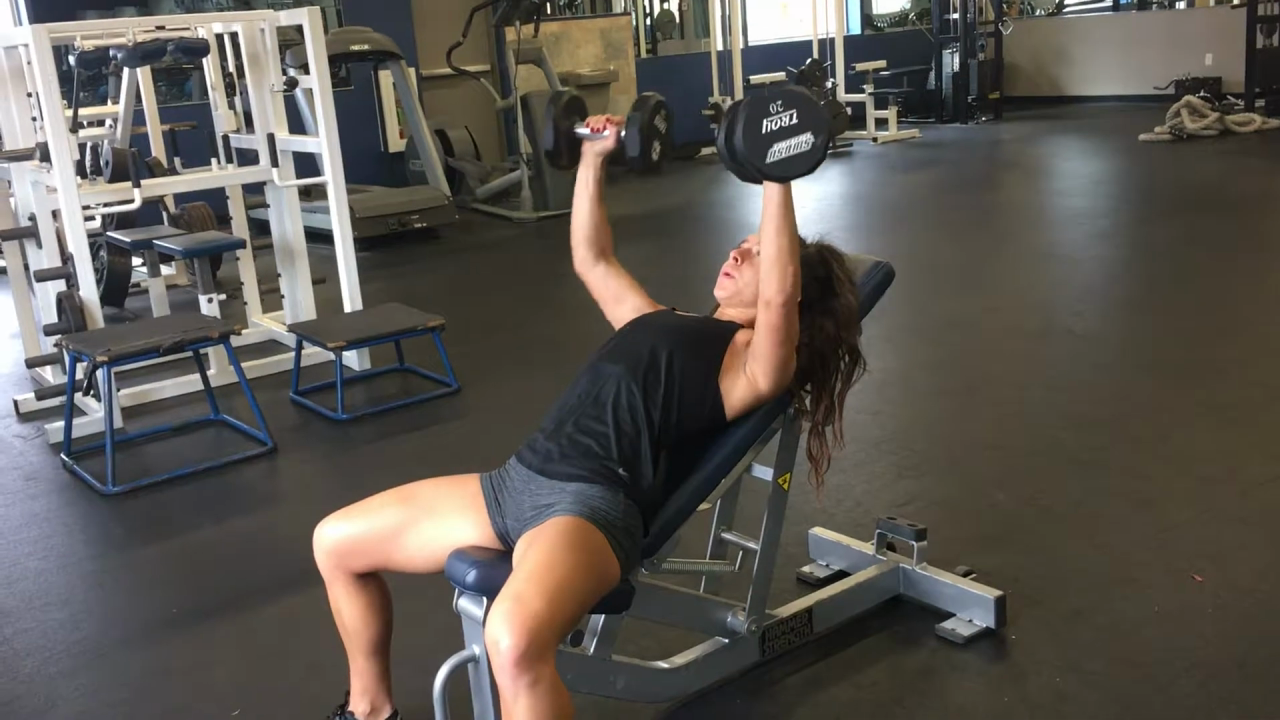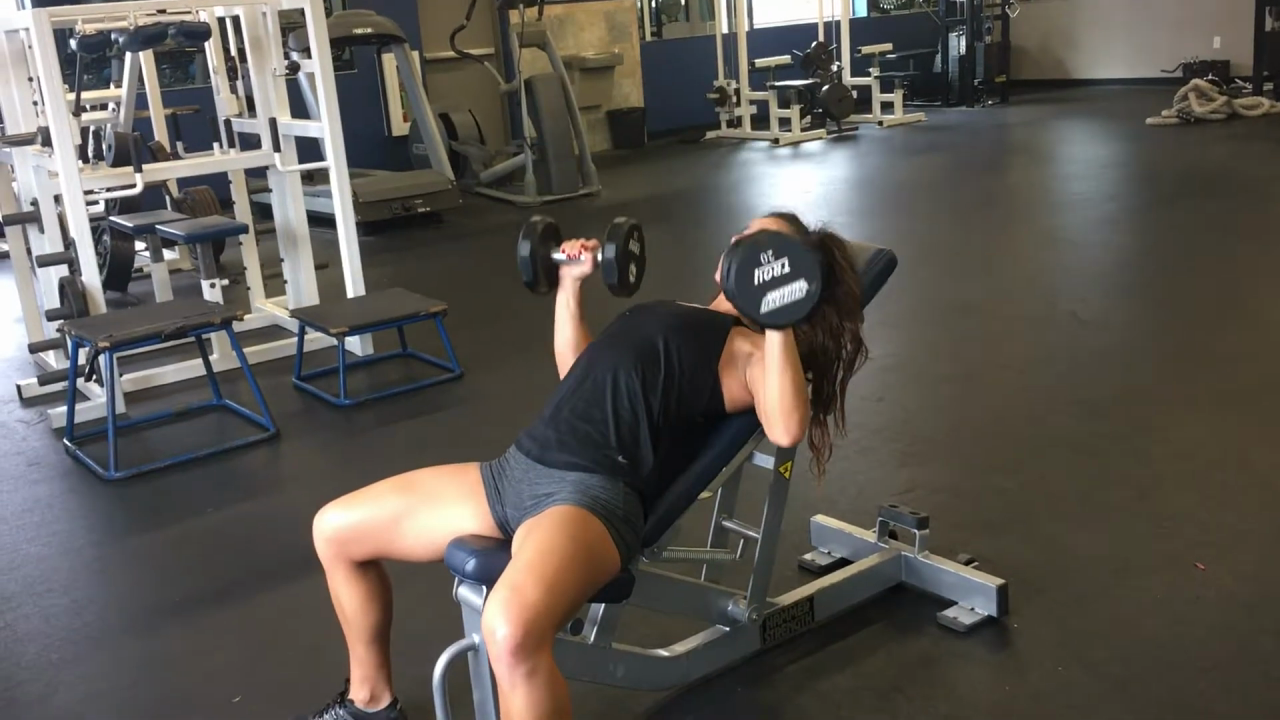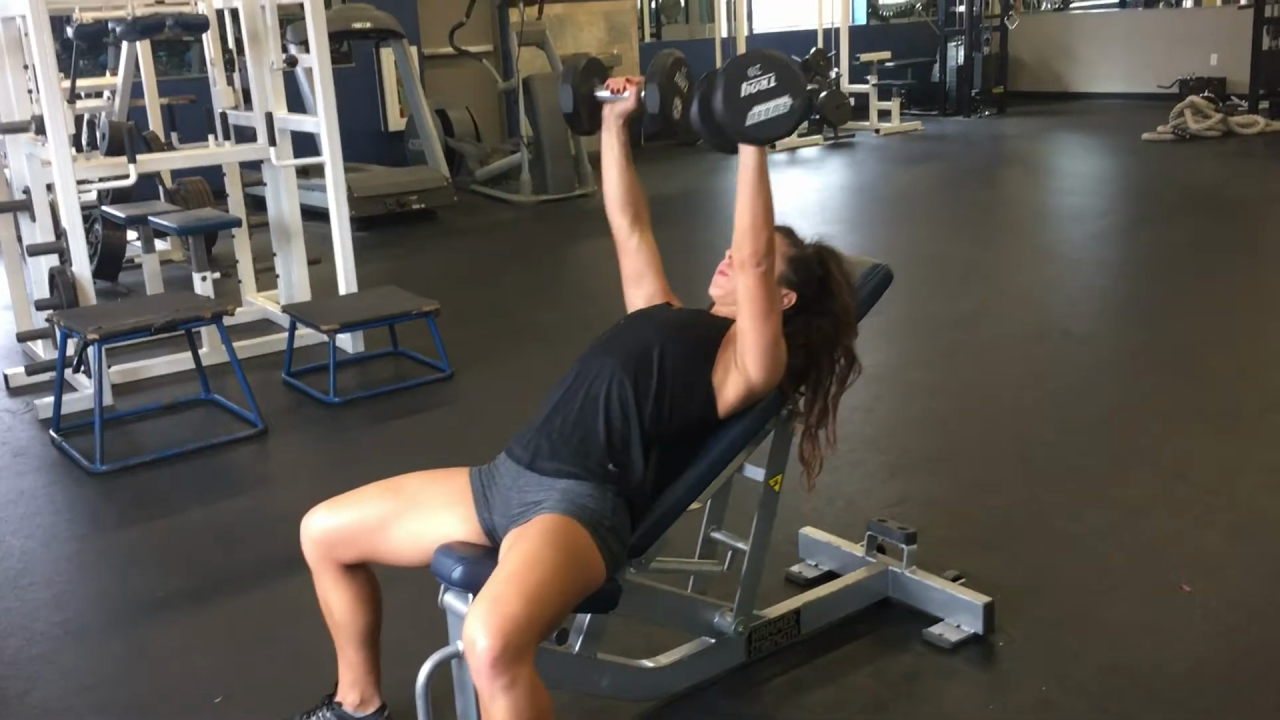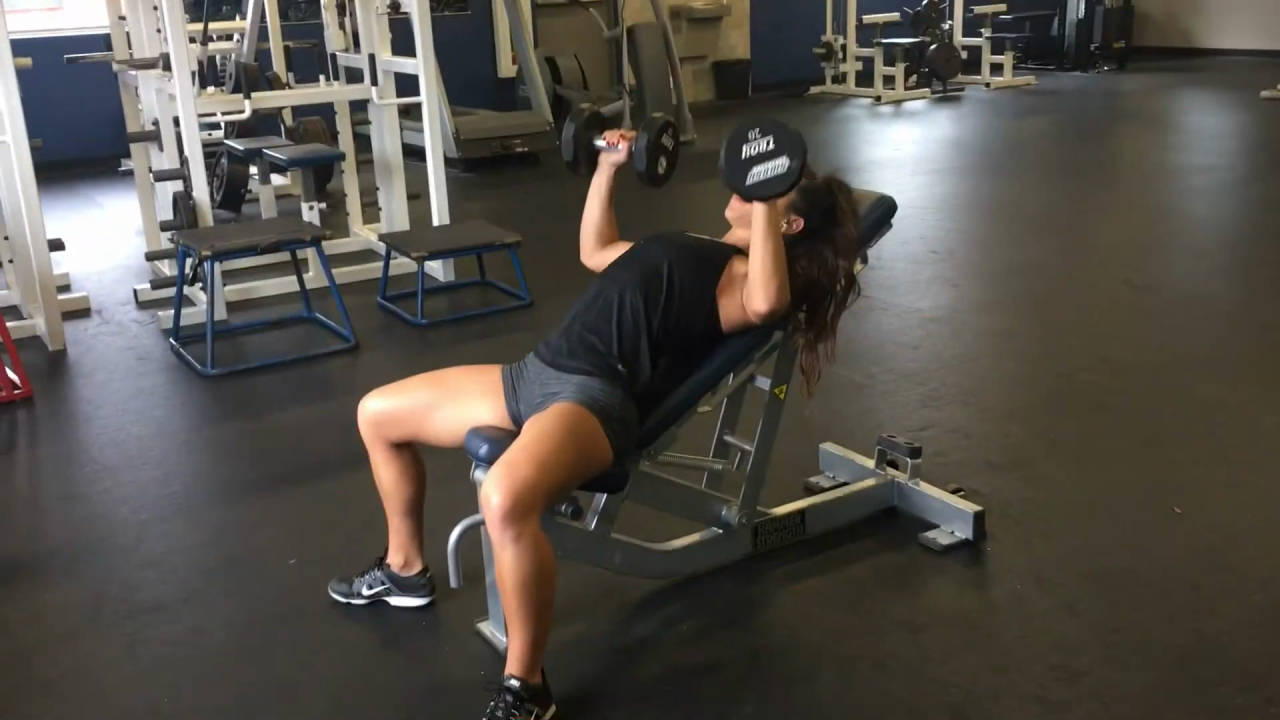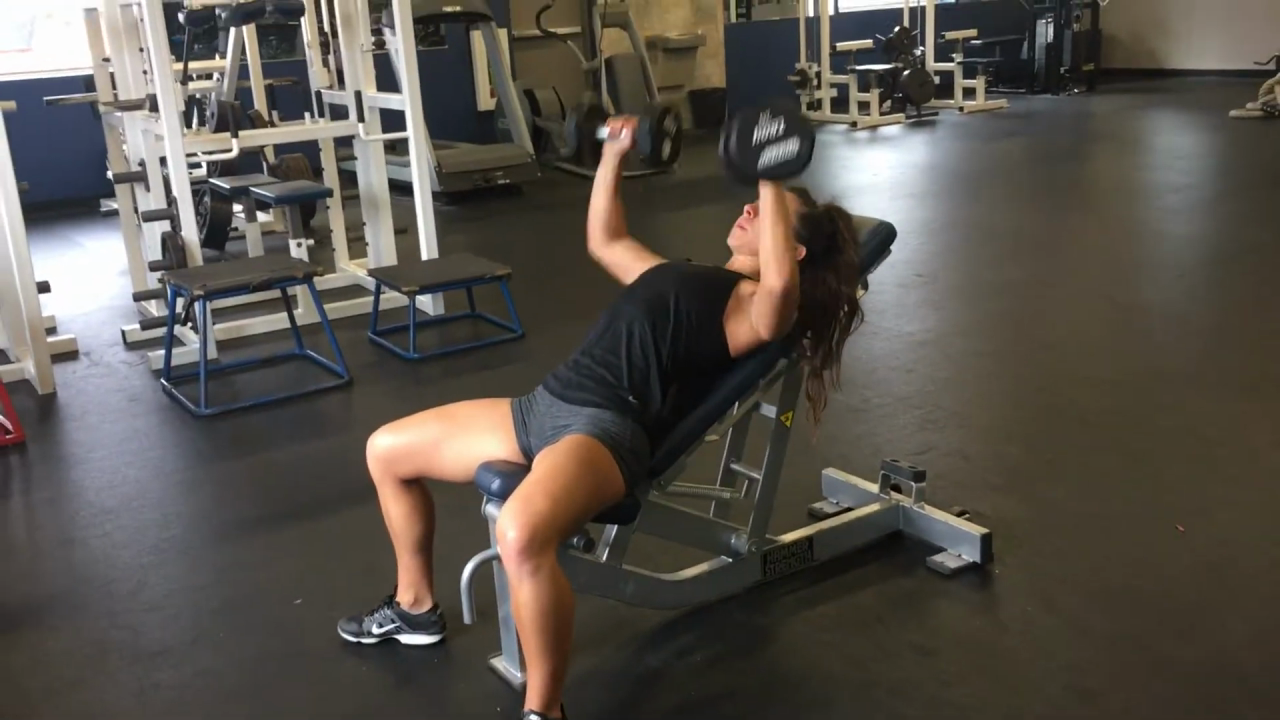
dt=1s
person 1, frame 1
left shoulder: (759, 361)
right shoulder: (663, 322)
left elbow: (778, 294)
right elbow: (592, 259)
left wrist: (776, 179)
right wrist: (594, 157)
left hip: (594, 502)
right hip: (518, 479)
left knee: (515, 640)
right knee: (335, 541)
person 1, frame 2
left shoulder: (752, 348)
right shoulder: (674, 316)
left elbow: (786, 427)
right wrist: (570, 282)
left hip: (596, 490)
right hip: (518, 467)
left knee: (511, 631)
right knee: (335, 530)
person 1, frame 3
left shoulder: (751, 358)
right shoulder: (666, 317)
left elbow: (753, 260)
right elbow: (630, 225)
left wrist: (752, 142)
right wrist: (614, 122)
left hip: (583, 503)
right hip: (509, 473)
left knee: (492, 643)
right knee: (322, 534)
person 1, frame 4
left shoulder: (750, 276)
right shoulder: (693, 248)
left elbow: (768, 301)
right elbow: (595, 249)
left wrist: (765, 195)
right wrist: (608, 165)
left hip: (598, 394)
right hip: (539, 370)
left knee: (506, 499)
right knee: (377, 413)
right ankle: (406, 568)
person 1, frame 5
left shoulder: (760, 305)
right shoulder: (687, 273)
left elbow: (780, 282)
right elbow: (604, 242)
left wrist: (771, 172)
right wrist: (614, 154)
left hip: (610, 427)
right hip: (548, 402)
left knee: (522, 535)
right knee: (386, 452)
right ankle: (415, 605)
